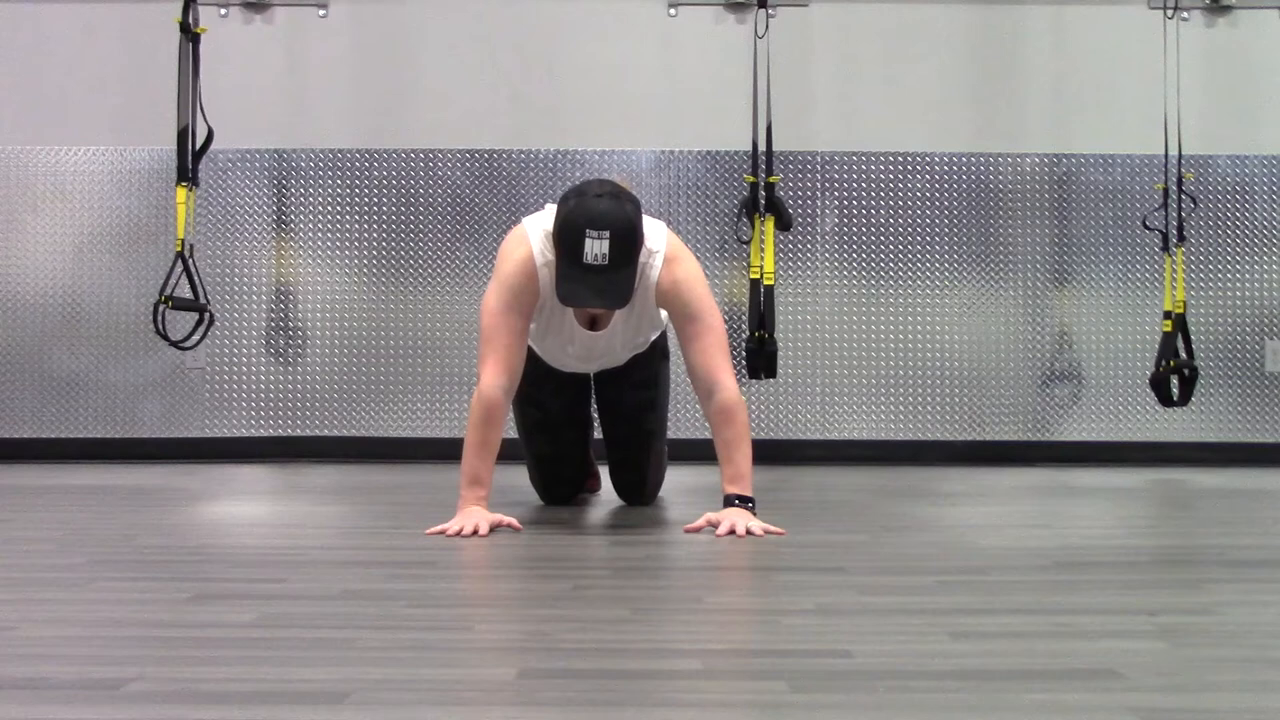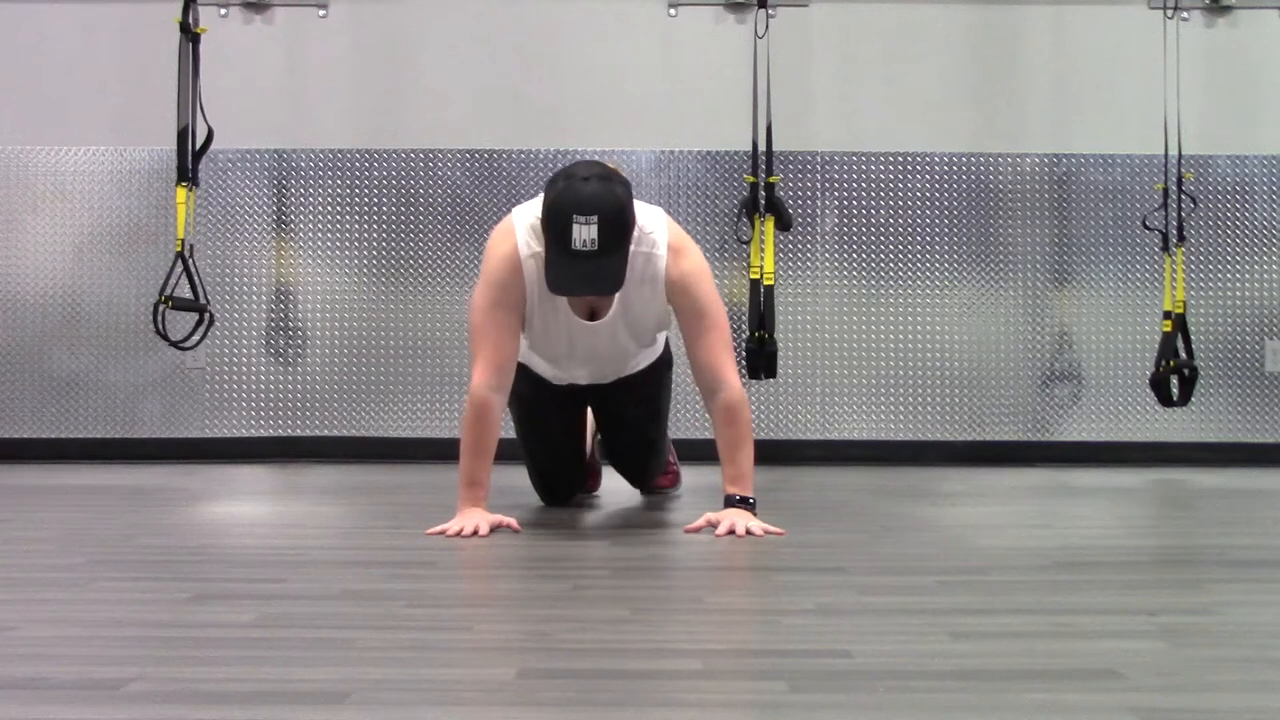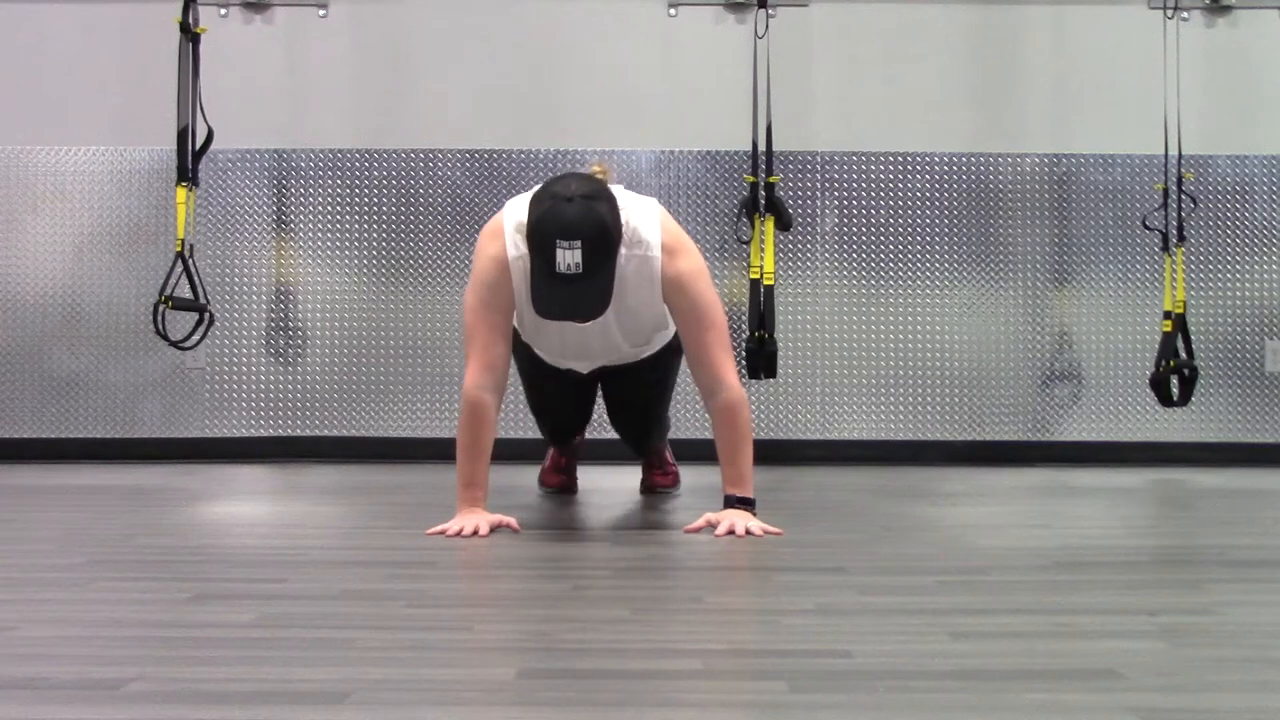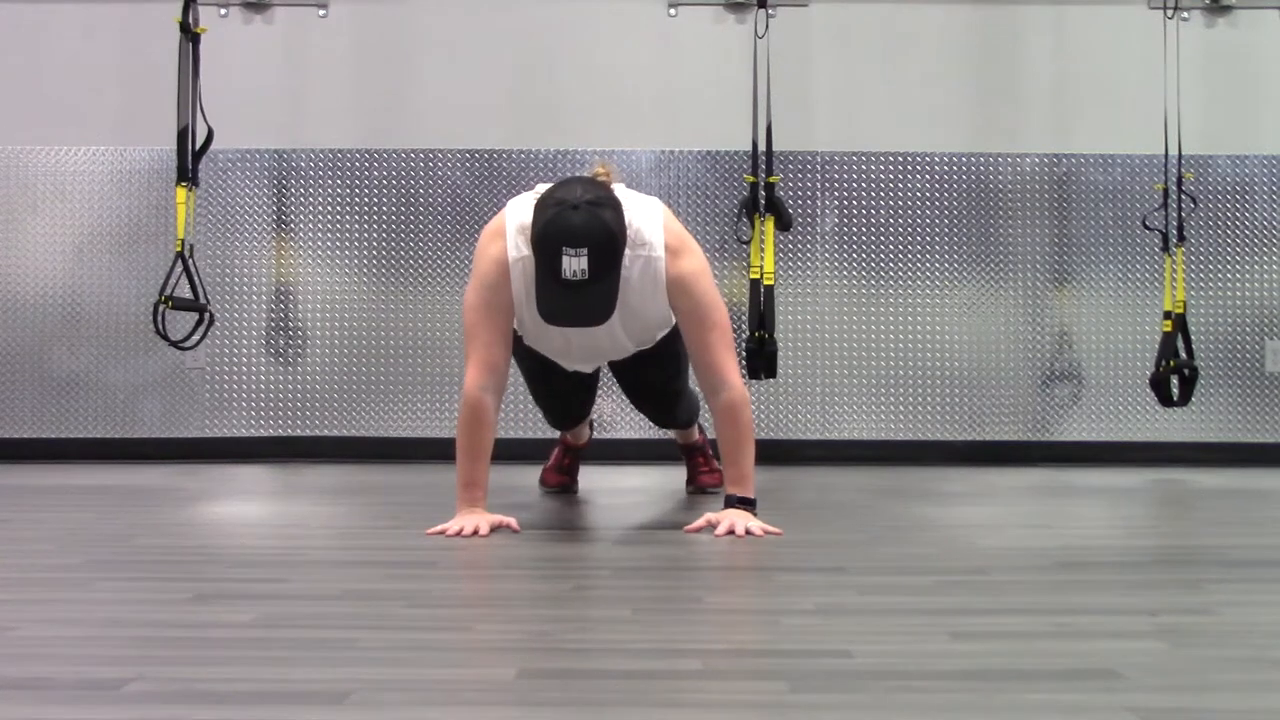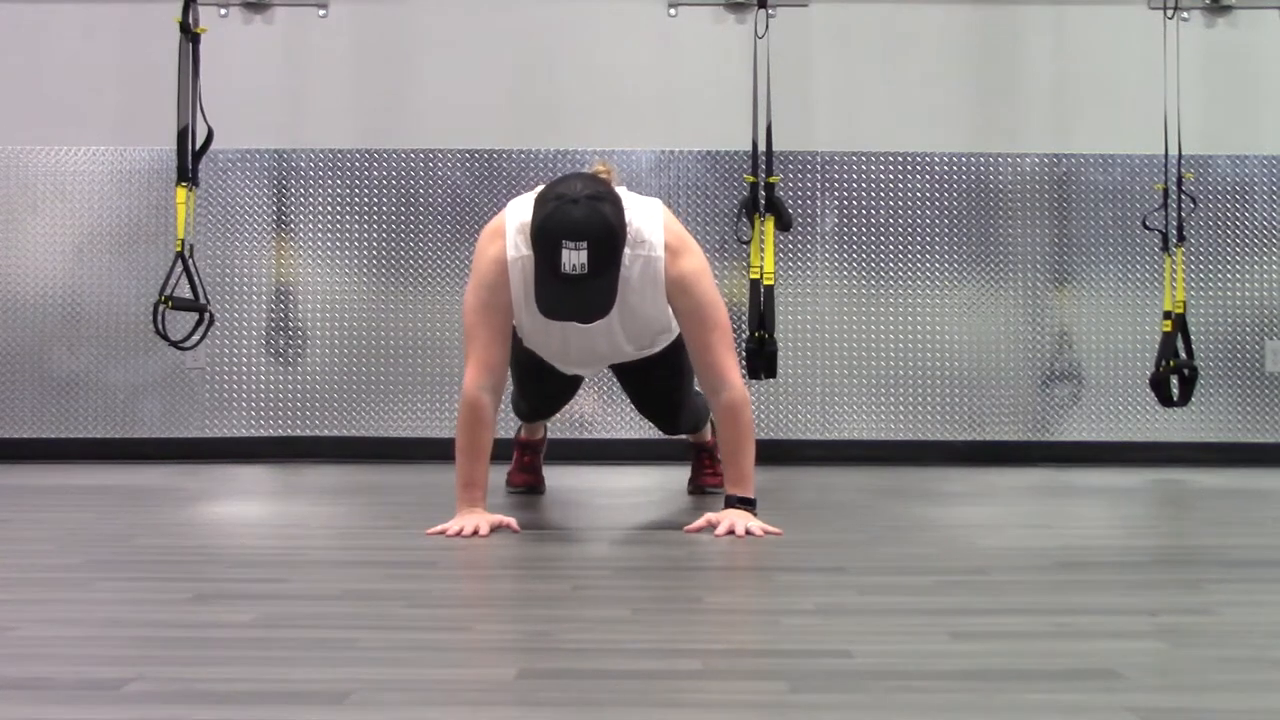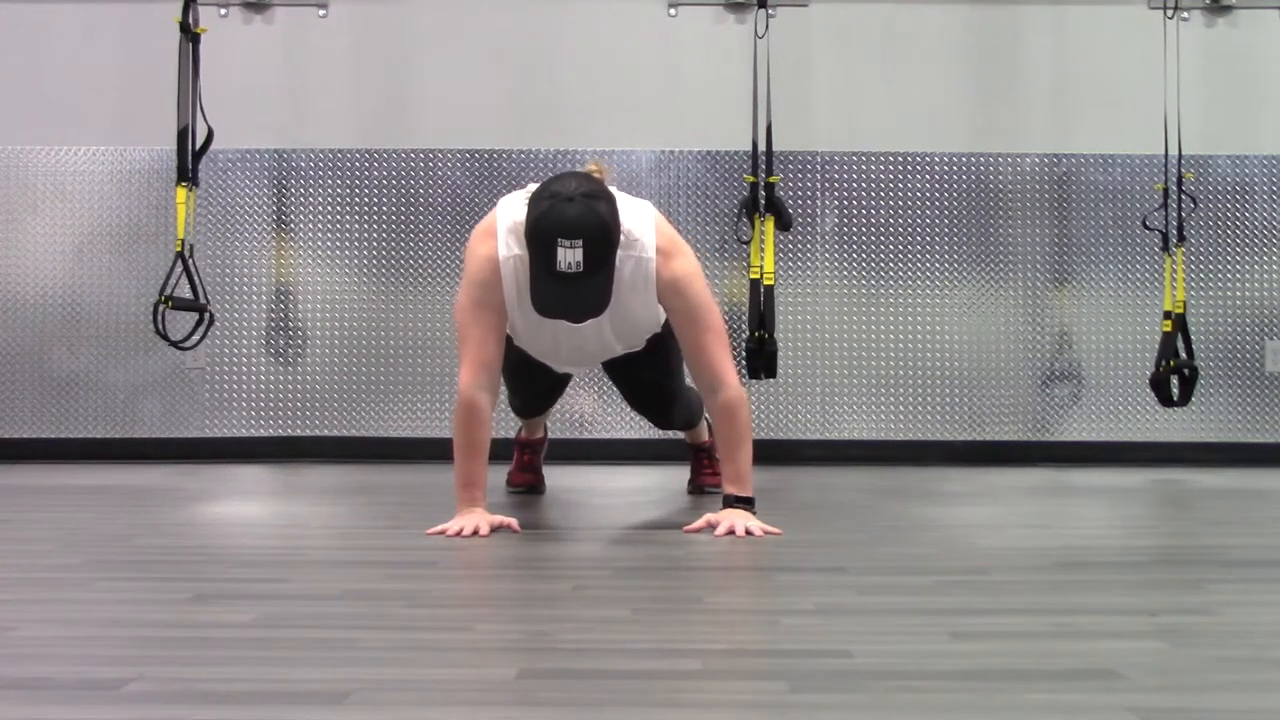
dt=0.5s
person 1, frame 1
left shoulder: (669, 261)
right shoulder: (525, 253)
left elbow: (720, 387)
right elbow: (493, 384)
left wrist: (739, 501)
right wrist: (472, 502)
left hip: (634, 352)
right hip: (544, 356)
left knee: (639, 491)
right knee: (557, 490)
right ankle: (576, 453)
person 1, frame 2
left shoulder: (672, 252)
right shoulder: (512, 245)
left elbow: (723, 385)
right elbow: (488, 385)
left wrist: (739, 502)
right wrist: (472, 505)
left hip: (635, 364)
right hip: (543, 368)
left knee: (643, 472)
right knee: (557, 492)
left ankle: (658, 453)
right ankle: (580, 442)
person 1, frame 3
left shoulder: (666, 248)
right shoulder: (501, 243)
left elbow: (722, 384)
right elbow: (481, 384)
left wrist: (739, 503)
right wrist: (471, 505)
left knee: (641, 432)
right knee: (559, 430)
left ankle: (655, 451)
right ankle: (565, 447)
person 1, frame 4
left shoulder: (669, 248)
right shoulder: (503, 244)
left elbow: (725, 383)
right elbow: (481, 384)
left wrist: (740, 502)
right wrist: (471, 505)
left ankle: (692, 441)
right ankle: (574, 439)
person 1, frame 5
left shoulder: (669, 248)
right shoulder: (503, 244)
left elbow: (726, 384)
right elbow: (480, 385)
left wrist: (740, 502)
right wrist: (470, 506)
left ankle: (705, 439)
right ankle: (529, 440)
person 1, frame 6
left shoulder: (660, 251)
right shoulder: (493, 244)
left elbow: (723, 384)
right elbow: (475, 384)
left wrist: (738, 501)
right wrist: (471, 506)
right knee: (528, 398)
left ankle: (702, 440)
right ankle: (531, 439)
